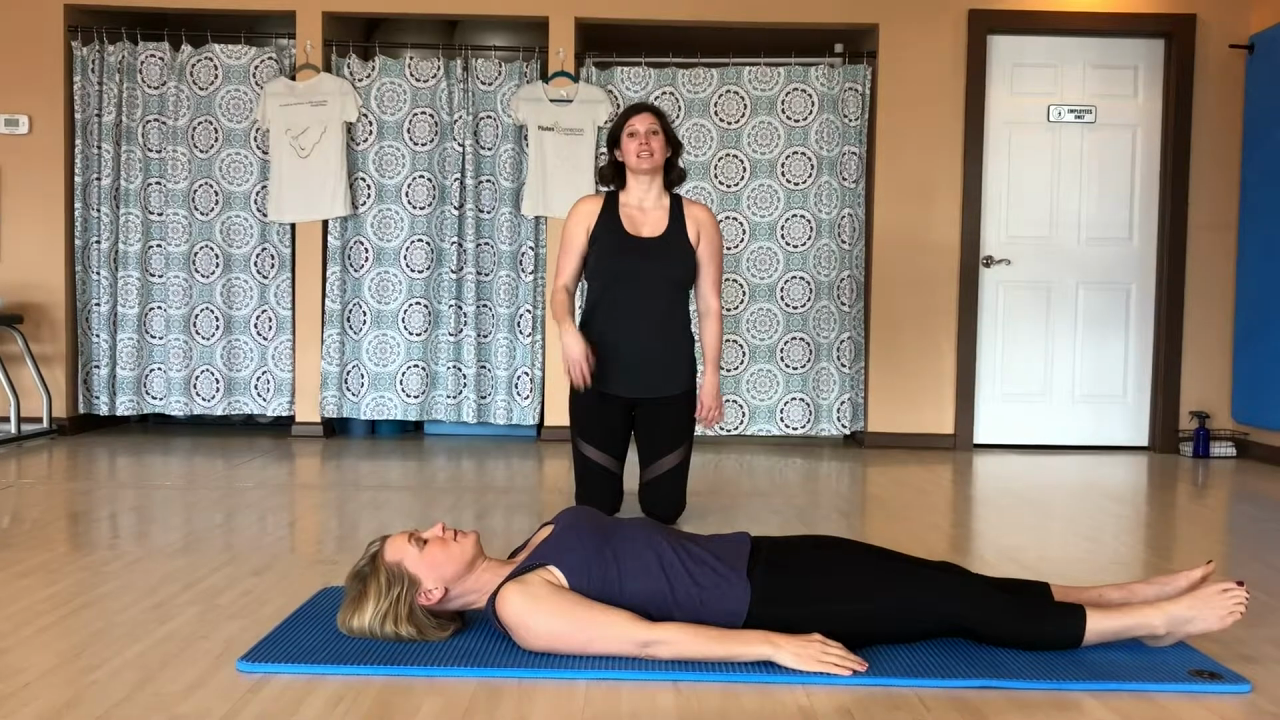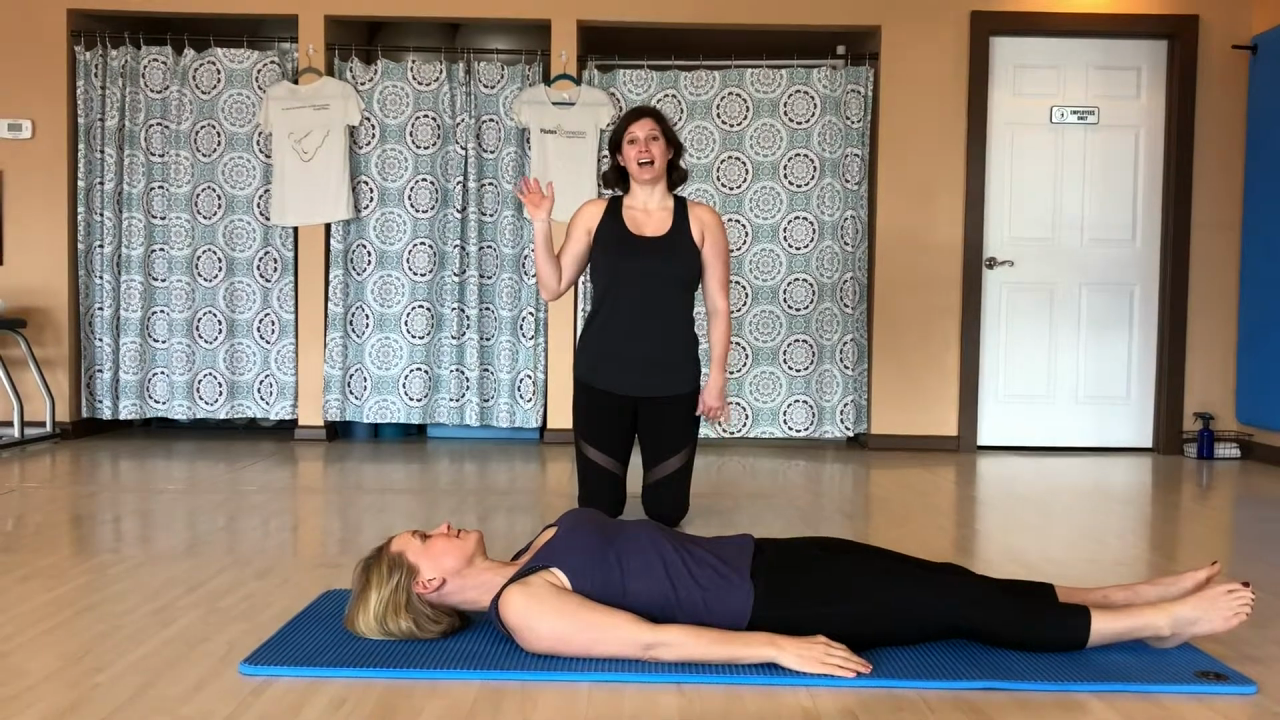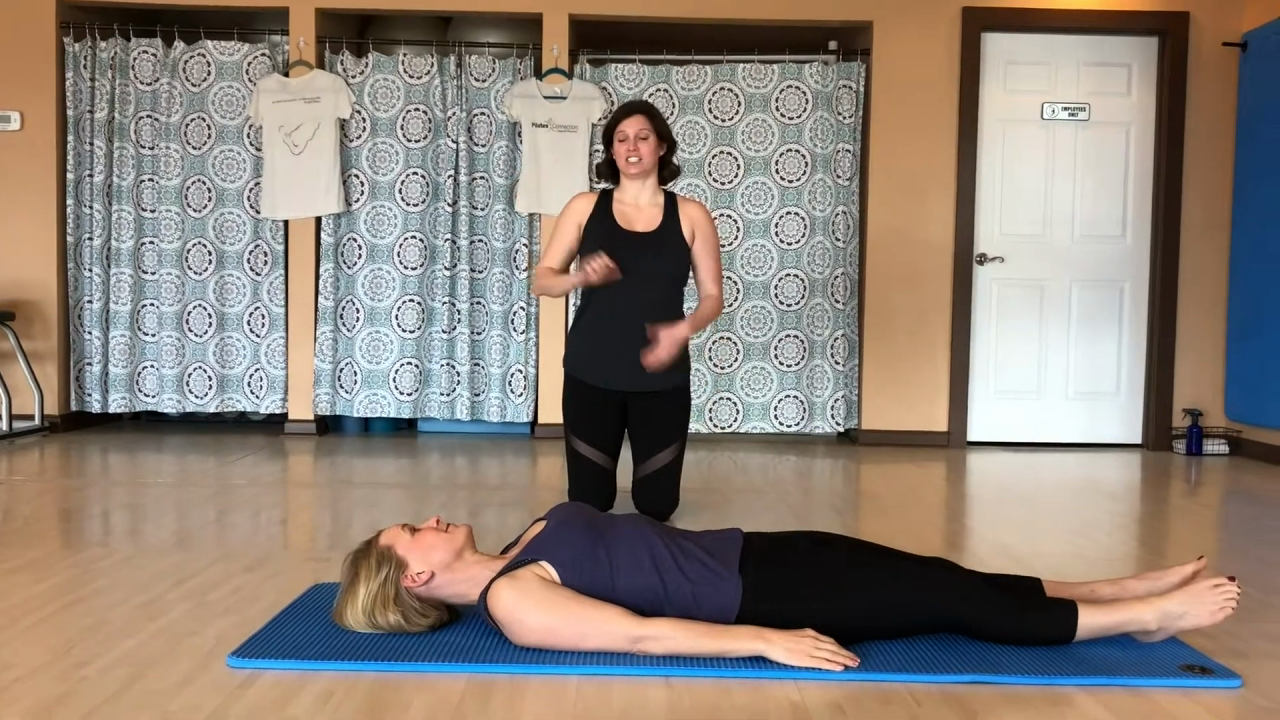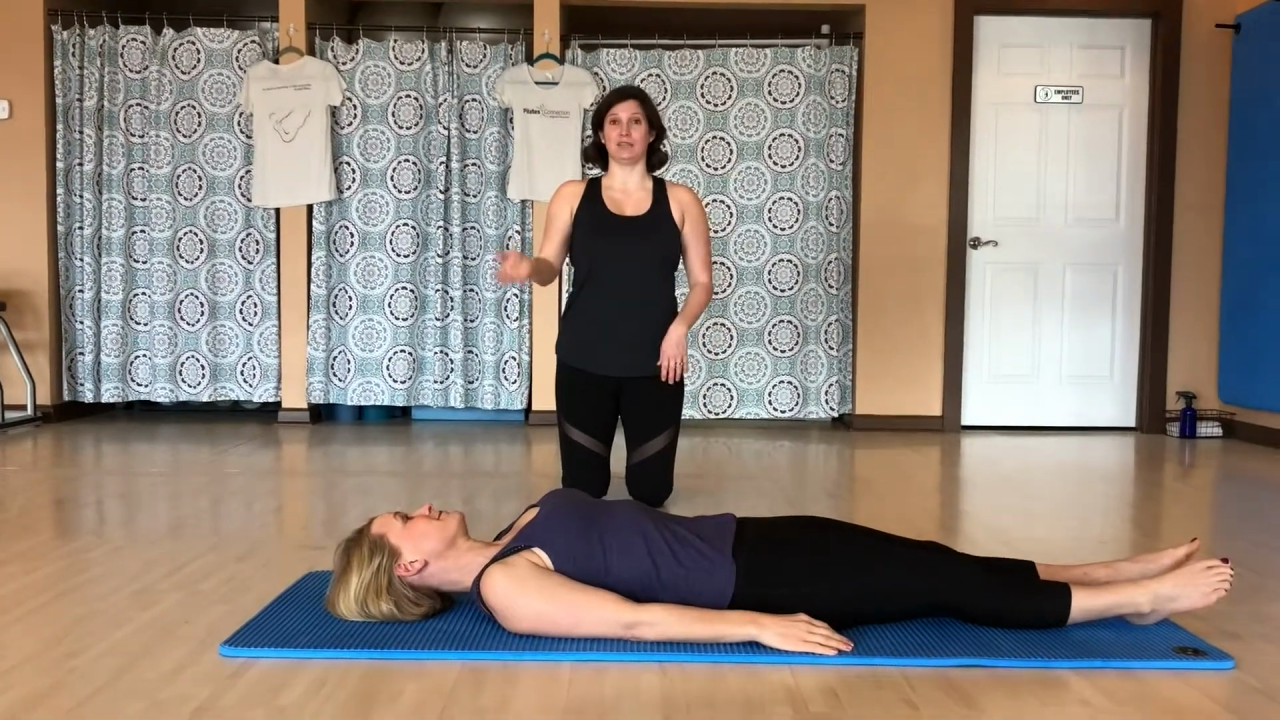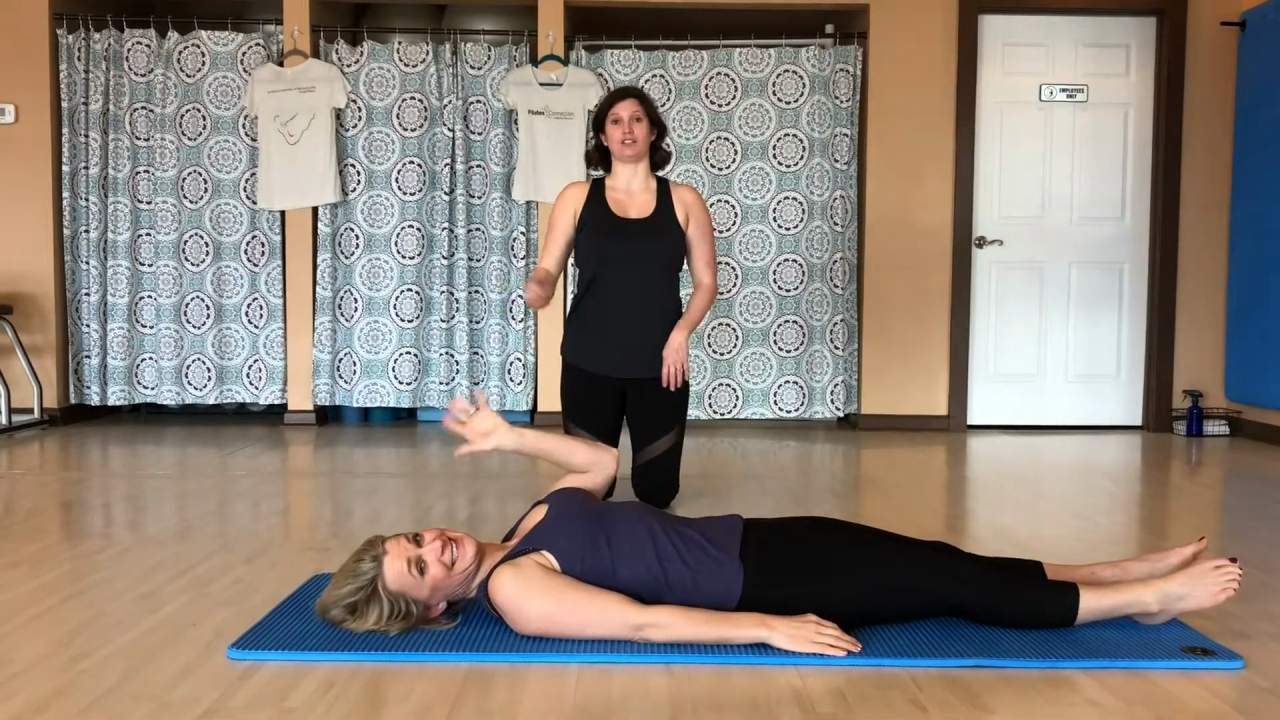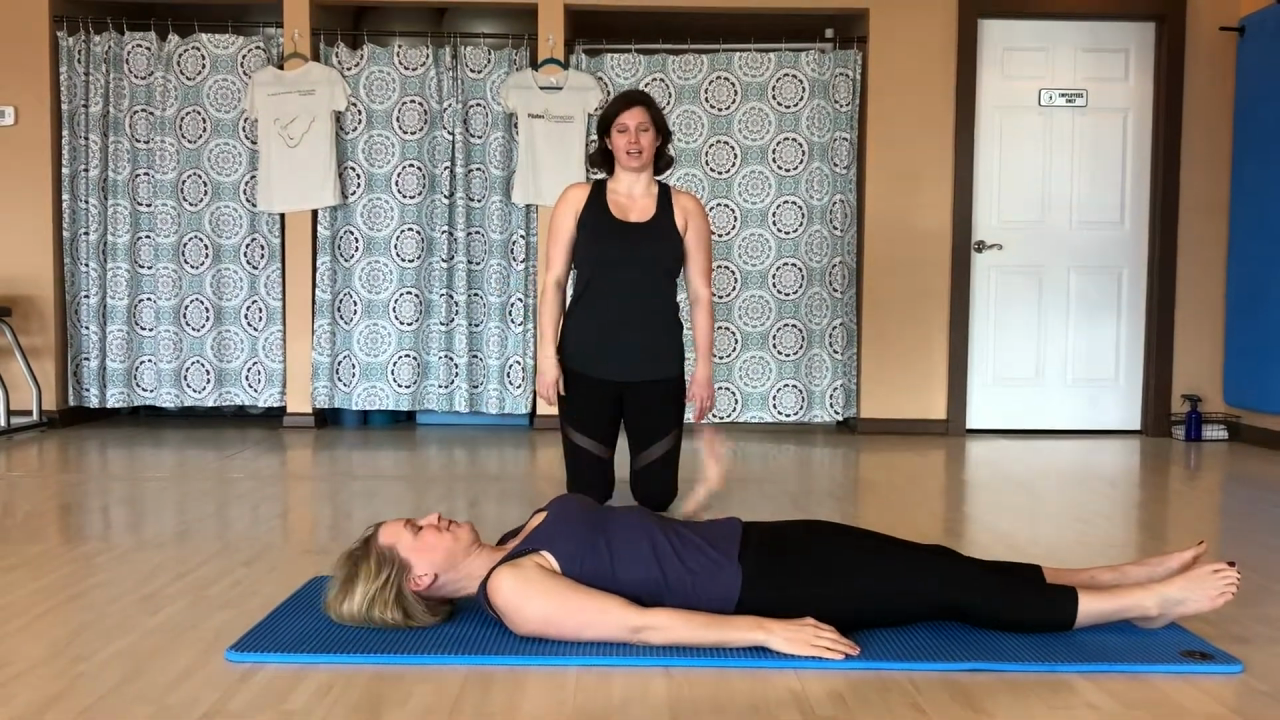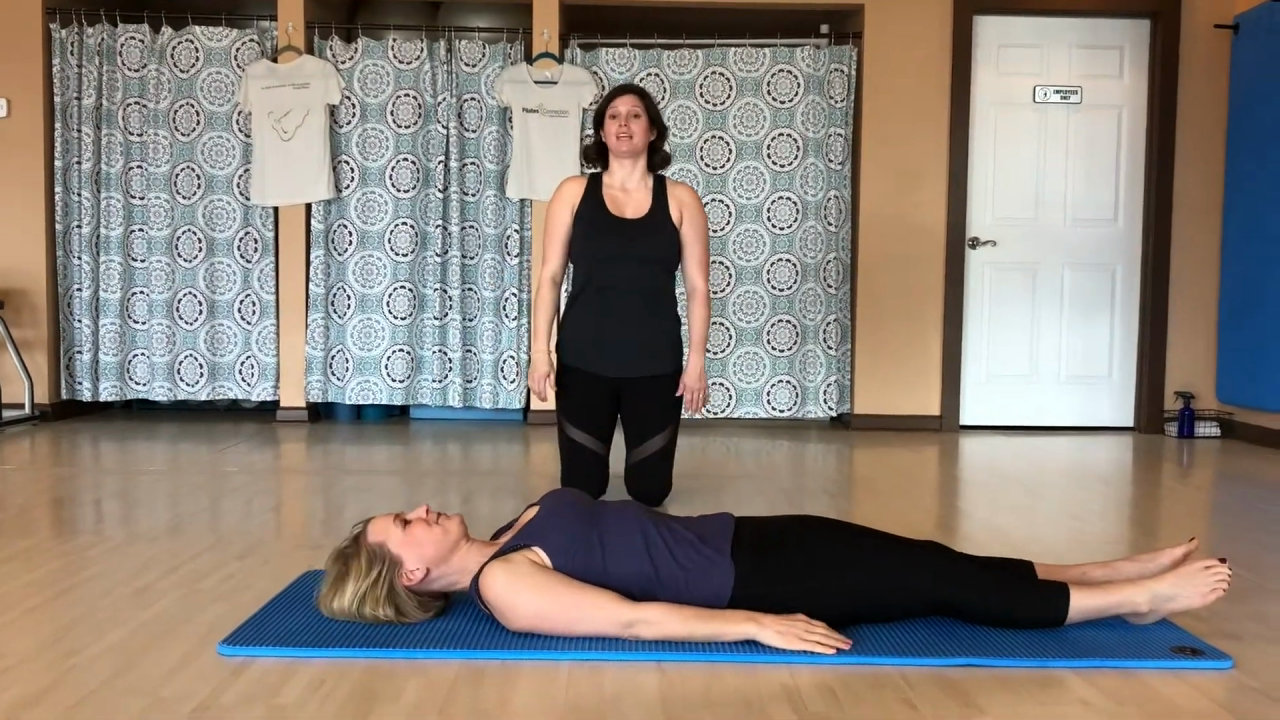
dt=0.7s
person 1, frame 1
left shoulder: (527, 561)
right shoulder: (523, 610)
right elbow: (650, 638)
right wrist: (775, 647)
left hip: (759, 556)
right hip: (757, 598)
left knee: (951, 582)
right knee: (965, 609)
left ankle: (1145, 592)
right ankle: (1156, 620)
person 1, frame 2
left shoulder: (528, 564)
right shoulder: (524, 611)
right elbow: (653, 640)
right wrist: (779, 647)
left hip: (759, 559)
right hip: (759, 604)
left knee: (953, 584)
right knee: (966, 610)
left ankle: (1151, 595)
right ankle: (1162, 622)
person 1, frame 3
left shoulder: (517, 557)
right shoulder: (514, 606)
right elbow: (642, 634)
right wrist: (769, 642)
left hip: (750, 555)
right hip: (750, 597)
left knee: (942, 576)
right knee: (955, 606)
left ankle: (1137, 590)
right ankle: (1150, 616)
person 1, frame 4
left shoulder: (511, 544)
right shoulder: (507, 592)
right elbow: (635, 619)
right wrist: (761, 626)
left hip: (741, 539)
right hip: (743, 583)
left knee: (938, 563)
right knee: (948, 589)
left ankle: (1131, 574)
right ankle: (1141, 599)
person 1, frame 5
left shoulder: (528, 528)
right shoulder: (518, 595)
left elbow: (604, 459)
right elbow: (645, 622)
left wrist: (509, 432)
right wrist: (771, 628)
left hip: (752, 542)
right hip: (752, 587)
left knee: (947, 560)
right knee: (957, 591)
left ankle: (1142, 573)
right ankle: (1149, 598)
person 1, frame 6
left shoulder: (519, 540)
right shoulder: (513, 594)
right elbow: (642, 622)
left wrist: (704, 485)
right wrist: (769, 631)
left hip: (747, 543)
right hip: (748, 588)
left knee: (945, 566)
right knee: (956, 594)
left ankle: (1136, 576)
right ankle: (1142, 604)
person 1, frame 7
left shoulder: (513, 539)
right shoulder: (505, 591)
right elbow: (633, 619)
right wrist: (760, 626)
left hip: (740, 539)
right hip: (743, 583)
left knee: (936, 562)
right knee: (945, 590)
left ankle: (1131, 574)
right ankle: (1137, 600)
person 2, frame 1
left shoulder: (697, 218)
right shoulder: (590, 211)
left elbow: (710, 304)
right elbow: (563, 286)
left wrist: (711, 378)
right wrist: (568, 330)
left hip: (670, 383)
right hip: (600, 380)
left knee: (664, 508)
right knee: (596, 506)
left ankle: (651, 518)
person 2, frame 2
left shoulder: (701, 219)
right shoulder: (595, 214)
left elbow: (718, 305)
right elbow: (552, 288)
left wrist: (717, 376)
right wrist: (541, 223)
left hip: (673, 383)
right hip: (601, 380)
left knee: (667, 511)
right knee: (598, 507)
person 2, frame 3
left shoulder: (691, 214)
right shoulder: (585, 206)
left elbow: (713, 297)
right elbow: (542, 279)
left wrist: (684, 328)
right wrist: (581, 276)
left hip: (662, 378)
right hip: (592, 374)
left knee: (657, 505)
right knee: (589, 502)
person 2, frame 4
left shoulder: (680, 199)
right shoulder: (572, 195)
left elbow: (701, 281)
right elbow: (550, 268)
left wrist: (680, 328)
right wrist: (528, 265)
left hip: (653, 362)
right hip: (583, 361)
left knee: (651, 490)
right knee: (582, 488)
person 2, frame 5
left shoulder: (684, 200)
right shoulder: (578, 197)
left elbow: (706, 281)
right elbow: (549, 267)
left wrist: (681, 335)
right wrist: (537, 287)
left hip: (658, 365)
right hip: (590, 363)
left knee: (657, 491)
person 2, frame 6
left shoulder: (685, 207)
right shoulder: (577, 198)
left elbow: (700, 293)
right elbow: (554, 281)
left wrist: (704, 367)
right wrist: (547, 356)
left hip: (658, 369)
right hip: (586, 367)
left knee: (655, 496)
right knee: (587, 492)
person 2, frame 7
left shoulder: (681, 199)
right shoulder: (574, 192)
left elbow: (697, 285)
right elbow: (550, 276)
left wrist: (697, 360)
right wrist: (540, 350)
left hip: (656, 365)
right hip: (584, 361)
left knee: (650, 491)
right knee: (582, 488)
